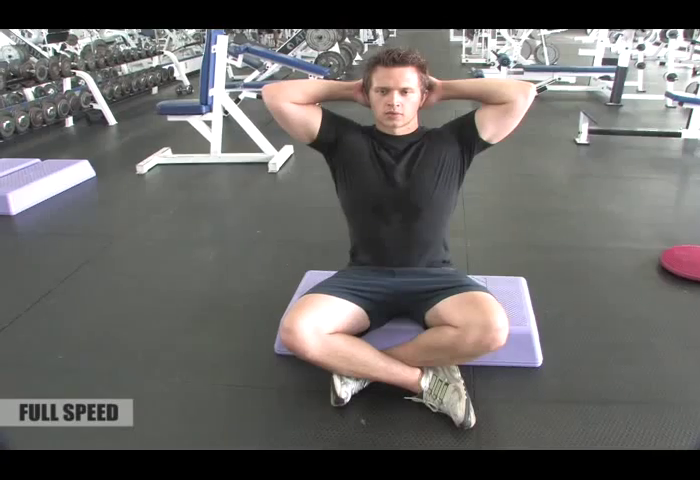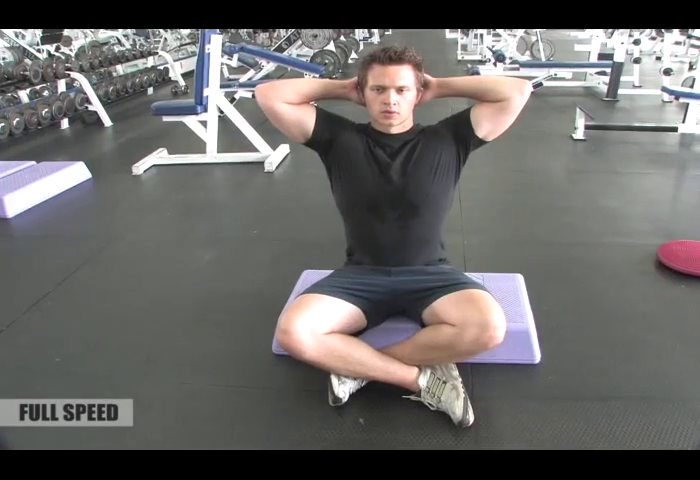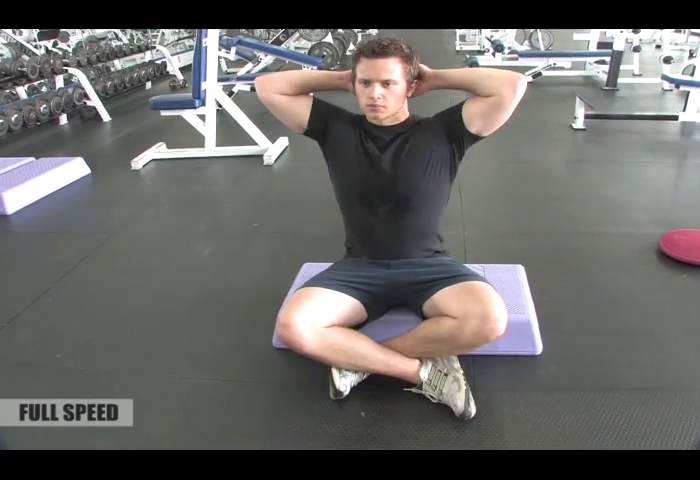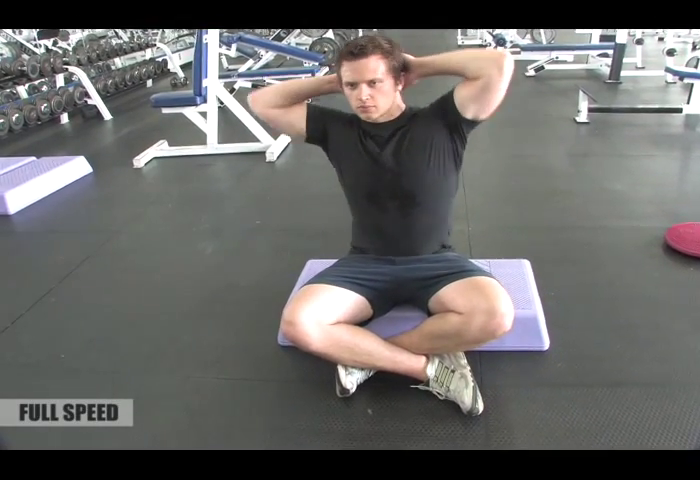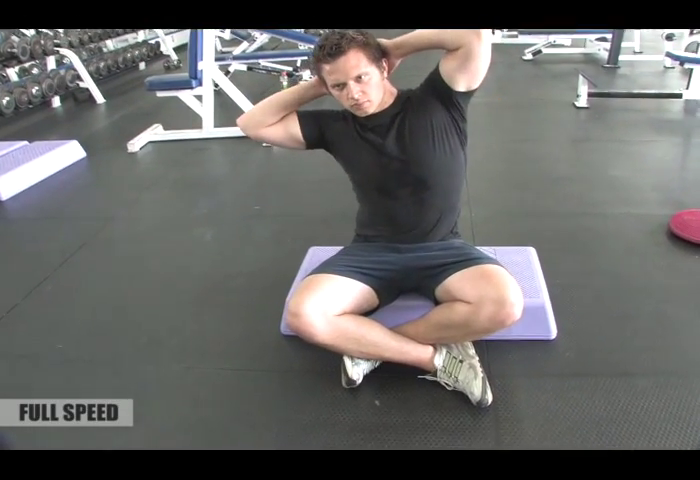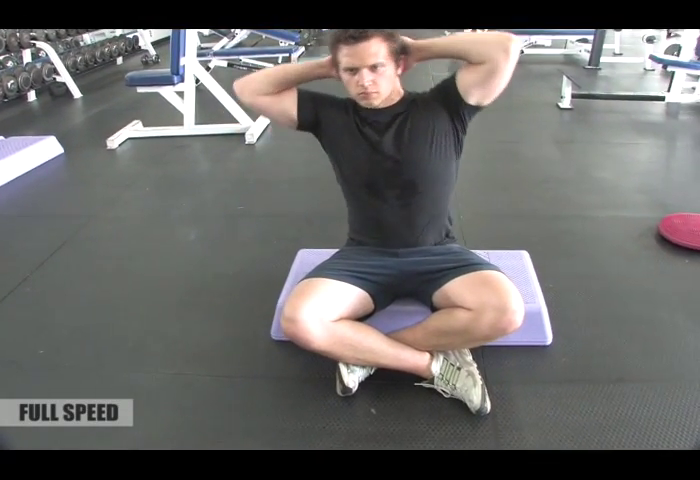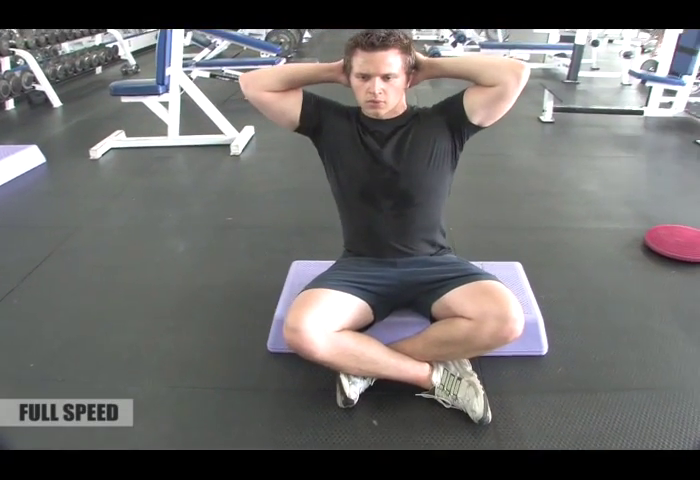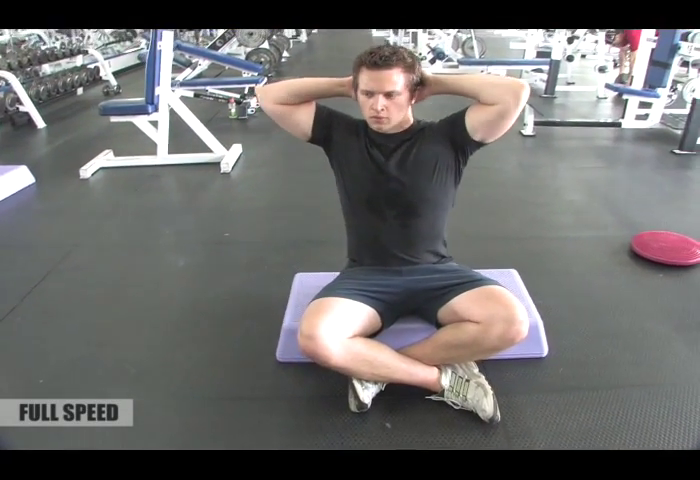
dt=0.5s
person 1, frame 1
left shoulder: (452, 142)
right shoulder: (345, 139)
left elbow: (522, 94)
right elbow: (275, 95)
left wrist: (445, 88)
right wrist: (346, 89)
left hip: (433, 277)
right hip: (363, 277)
left knee: (491, 329)
right knee: (297, 332)
left ankle: (360, 365)
right ankle: (424, 380)
person 1, frame 2
left shoulder: (448, 139)
right shoulder: (339, 138)
left elbow: (518, 91)
right elbow: (268, 96)
left wrist: (441, 86)
right wrist: (340, 87)
left hip: (429, 275)
right hip: (361, 275)
left knee: (489, 327)
right knee: (293, 332)
left ankle: (358, 365)
right ankle: (422, 379)
person 1, frame 3
left shoulder: (442, 133)
right shoulder: (336, 128)
left elbow: (512, 87)
right elbow: (267, 86)
left wrist: (436, 77)
right wrist: (338, 79)
left hip: (428, 265)
right hip: (360, 268)
left knee: (489, 319)
right knee: (292, 326)
left ankle: (356, 358)
right ankle: (423, 370)
person 1, frame 4
left shoulder: (441, 123)
right shoulder: (337, 129)
left elbow: (499, 65)
right elbow: (260, 102)
left wrist: (421, 66)
right wrist: (328, 83)
left hip: (434, 263)
right hip: (366, 264)
left knee: (495, 315)
right knee: (298, 324)
left ankle: (365, 355)
right ankle: (429, 368)
person 1, frame 5
left shoulder: (437, 101)
right shoulder: (333, 127)
left elbow: (476, 34)
right elbow: (251, 124)
left wrist: (398, 46)
right wrist: (313, 88)
left hip: (441, 249)
right hip: (372, 251)
left knee: (504, 304)
right knee: (303, 315)
left ankle: (368, 345)
right ankle: (437, 358)
person 1, frame 6
left shoulder: (441, 108)
right shoulder: (331, 115)
left elbow: (504, 49)
right elbow: (247, 90)
left wrist: (422, 48)
right wrist: (322, 66)
left hip: (436, 253)
right hip: (365, 255)
left knee: (506, 311)
right knee: (298, 321)
left ankle: (364, 350)
right ankle: (434, 364)
person 1, frame 7
left shoulder: (443, 123)
right shoulder: (330, 122)
left elbow: (514, 75)
right elbow: (253, 85)
left wrist: (432, 66)
right wrist: (330, 70)
left hip: (433, 264)
right hip: (361, 267)
left knee: (505, 320)
right knee: (301, 331)
left ankle: (363, 361)
right ankle: (434, 375)
person 1, frame 8
left shoulder: (446, 138)
right shoulder: (341, 134)
left elbow: (515, 94)
right elbow: (269, 97)
left wrist: (437, 82)
right wrist: (341, 86)
left hip: (435, 272)
right hip: (367, 275)
left knee: (511, 322)
right knee: (315, 339)
left ankle: (374, 367)
right ankle: (443, 378)
